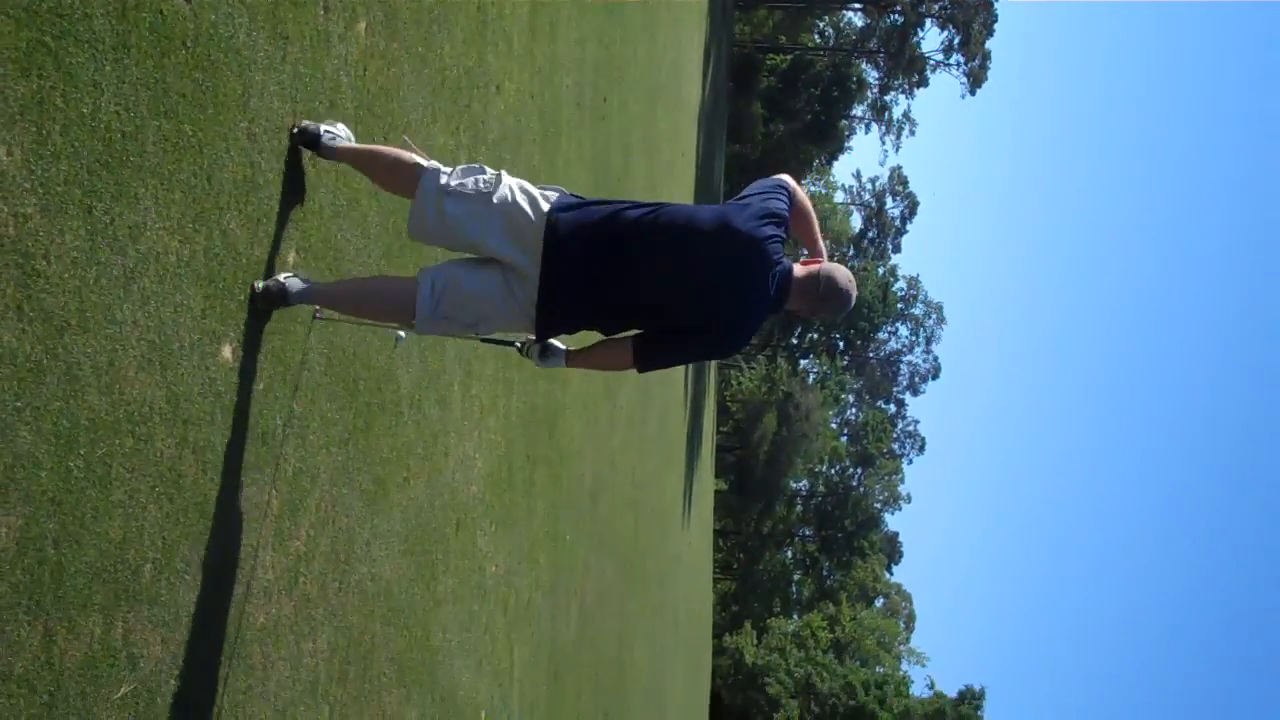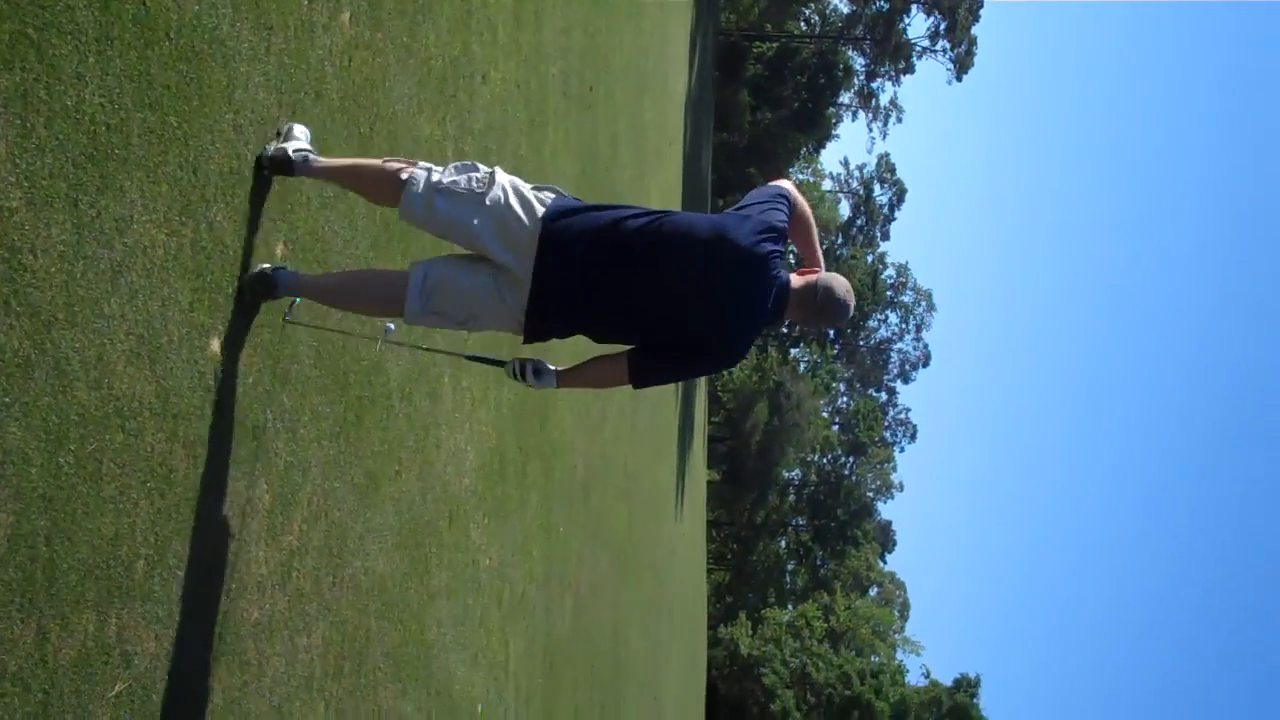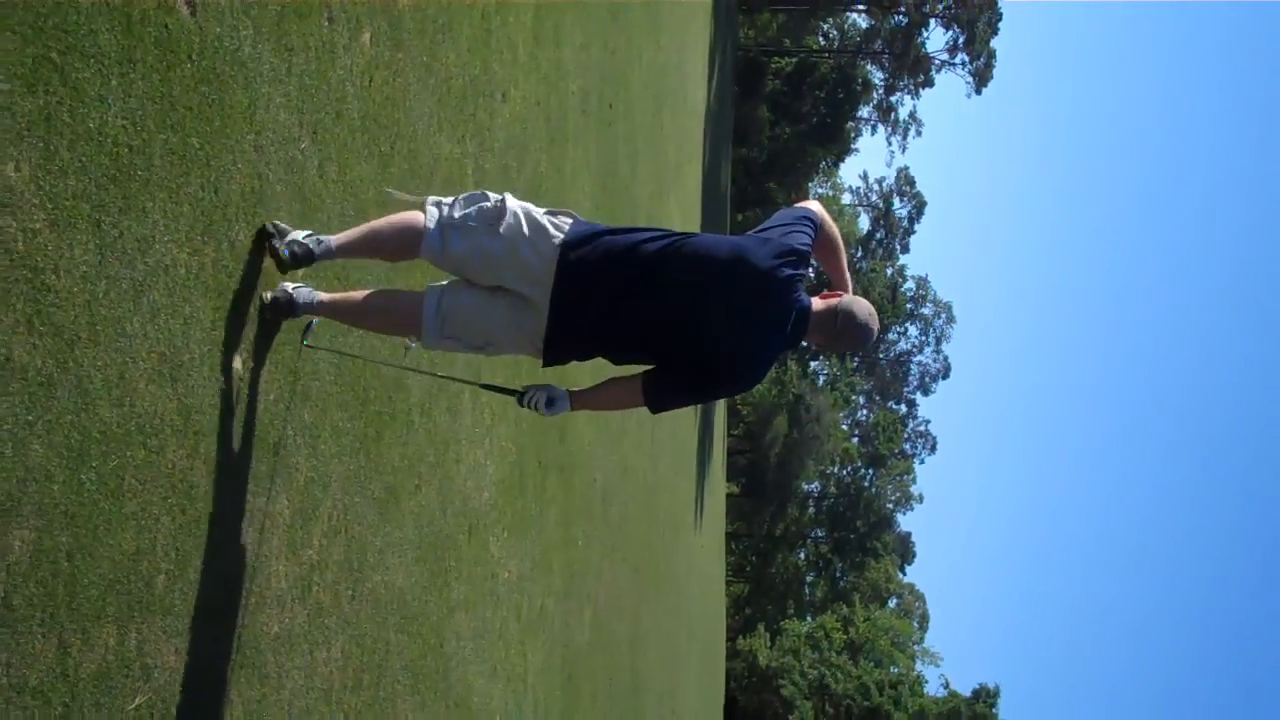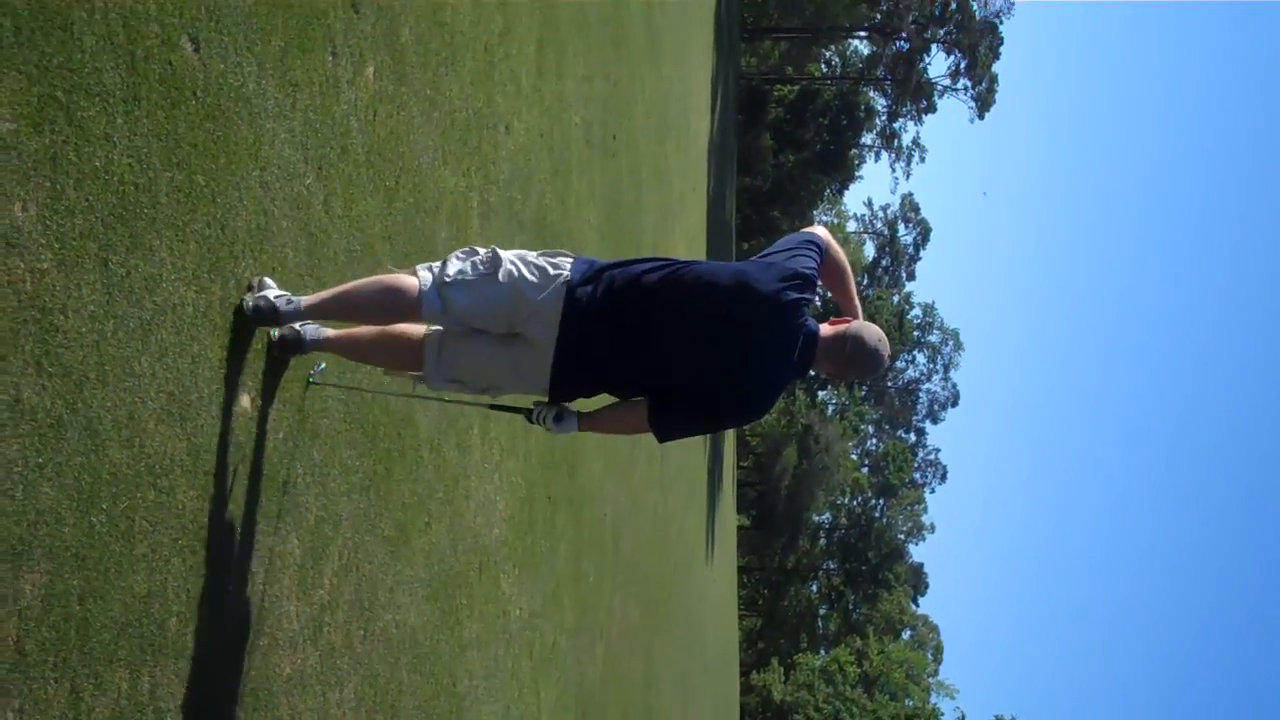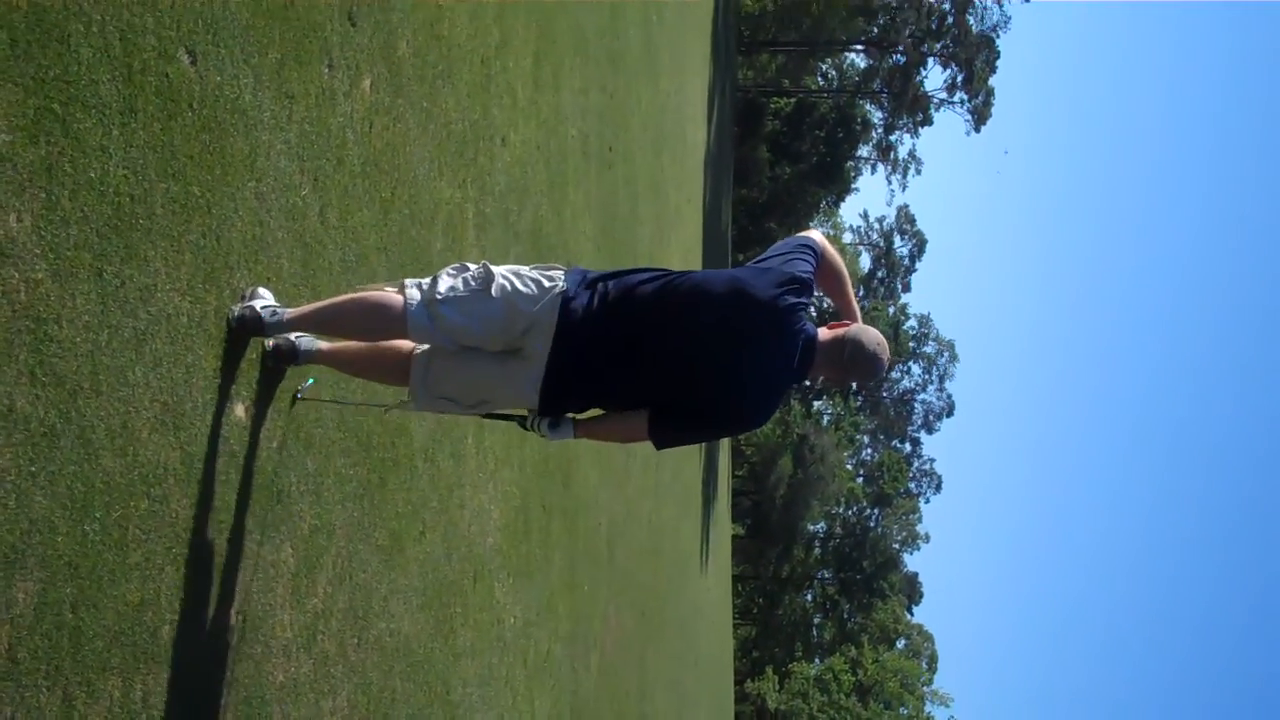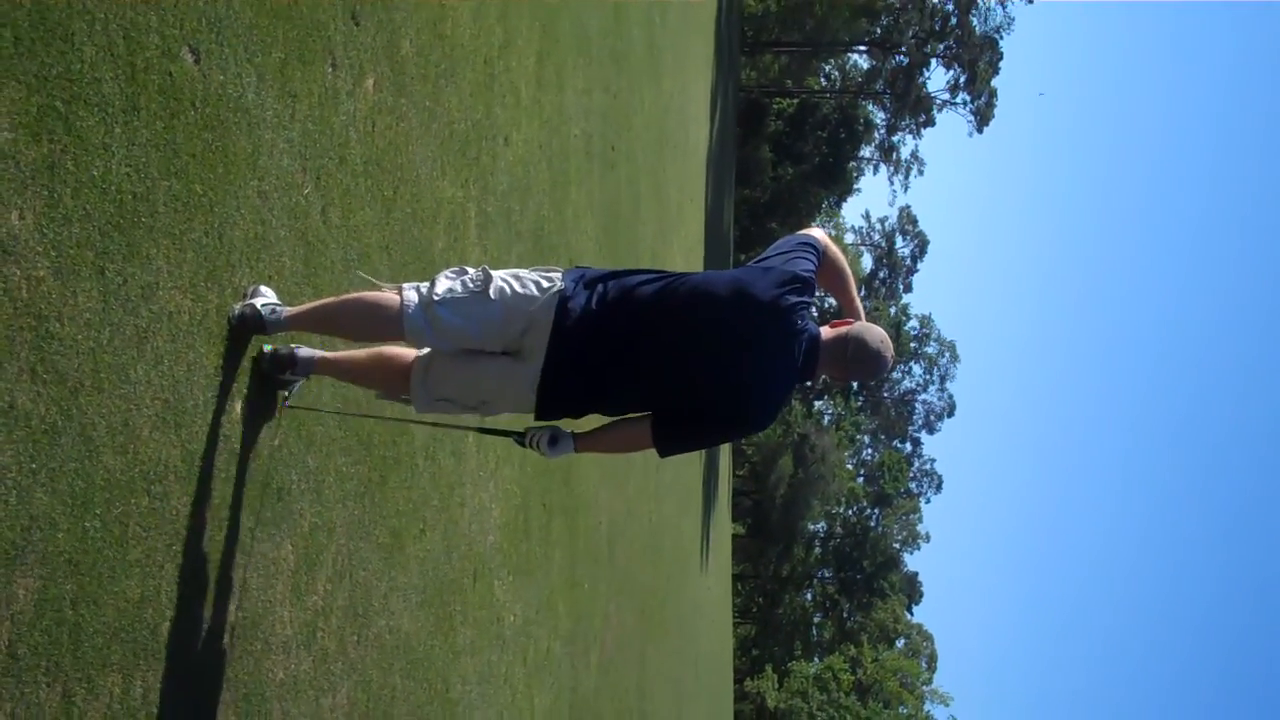
dt=0.2s
person 1, frame 1
left shoulder: (762, 222)
right shoulder: (733, 330)
left elbow: (788, 182)
right elbow: (636, 350)
left wrist: (817, 248)
right wrist: (564, 358)
left hip: (556, 220)
right hip: (548, 300)
left knee: (435, 186)
right knee: (424, 301)
left ankle: (332, 143)
right ankle: (308, 292)
person 1, frame 2
left shoulder: (761, 230)
right shoulder: (729, 342)
left elbow: (785, 187)
right elbow: (633, 367)
left wrist: (815, 261)
right wrist: (557, 378)
left hip: (553, 222)
right hip: (542, 302)
left knee: (426, 188)
right knee: (415, 294)
left ankle: (307, 160)
right ankle: (295, 283)
person 1, frame 3
left shoulder: (784, 252)
right shoulder: (744, 366)
left elbow: (813, 208)
right elbow: (649, 388)
left wrist: (842, 285)
right wrist: (571, 402)
left hip: (570, 246)
right hip: (563, 327)
left knee: (446, 222)
right knee: (435, 315)
left ankle: (316, 244)
right ankle: (315, 303)
person 1, frame 4
left shoulder: (789, 277)
right shoulder: (752, 396)
left elbow: (819, 234)
right elbow: (653, 415)
left wrist: (856, 313)
right wrist: (578, 422)
left hip: (571, 287)
right hip: (566, 367)
left knee: (428, 289)
right knee: (433, 353)
left ankle: (295, 306)
right ankle: (320, 337)
person 1, frame 5
left shoulder: (786, 283)
right shoulder: (752, 403)
left elbow: (814, 238)
right elbow: (650, 424)
left wrist: (854, 317)
right wrist: (572, 427)
left hip: (565, 297)
right hip: (559, 384)
left knee: (417, 307)
right knee: (423, 370)
left ankle: (282, 318)
right ankle: (309, 351)
person 1, frame 6
left shoulder: (787, 282)
right shoulder: (758, 404)
left elbow: (817, 237)
right elbow: (656, 430)
left wrist: (857, 316)
right wrist: (573, 443)
left hip: (565, 299)
right hip: (559, 387)
left knee: (412, 310)
right knee: (422, 379)
left ankle: (278, 315)
right ankle: (309, 363)
